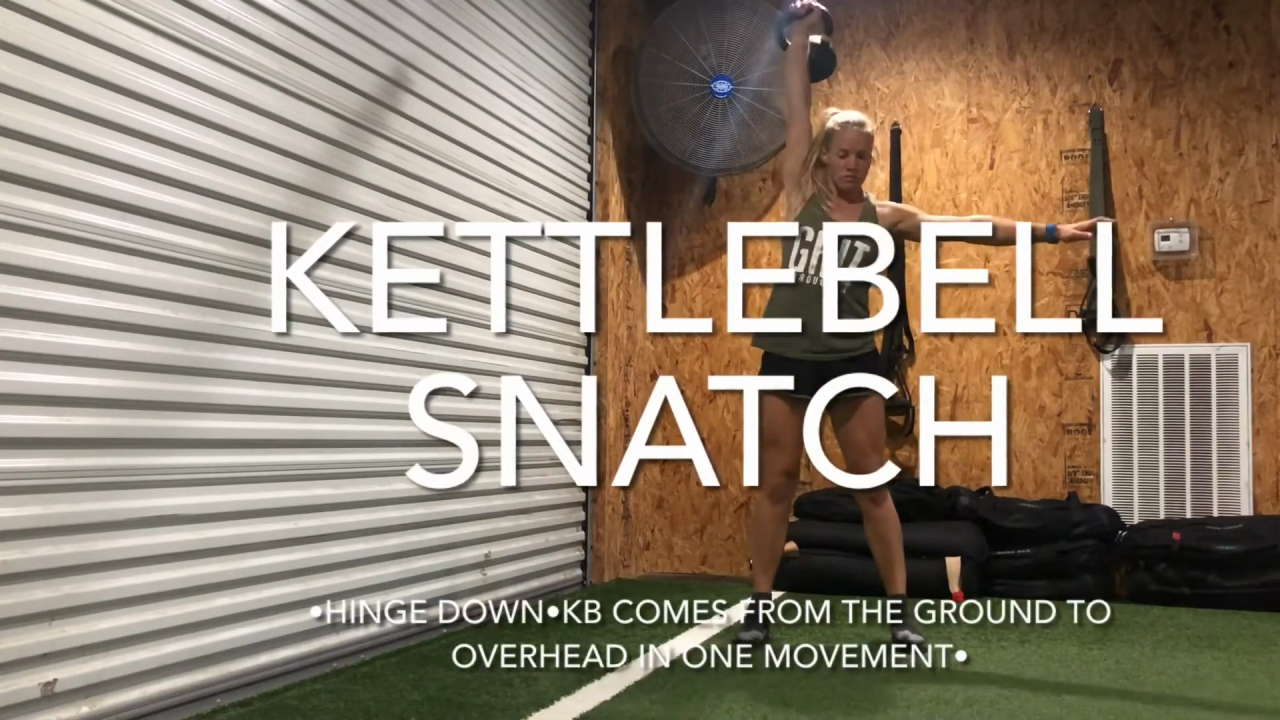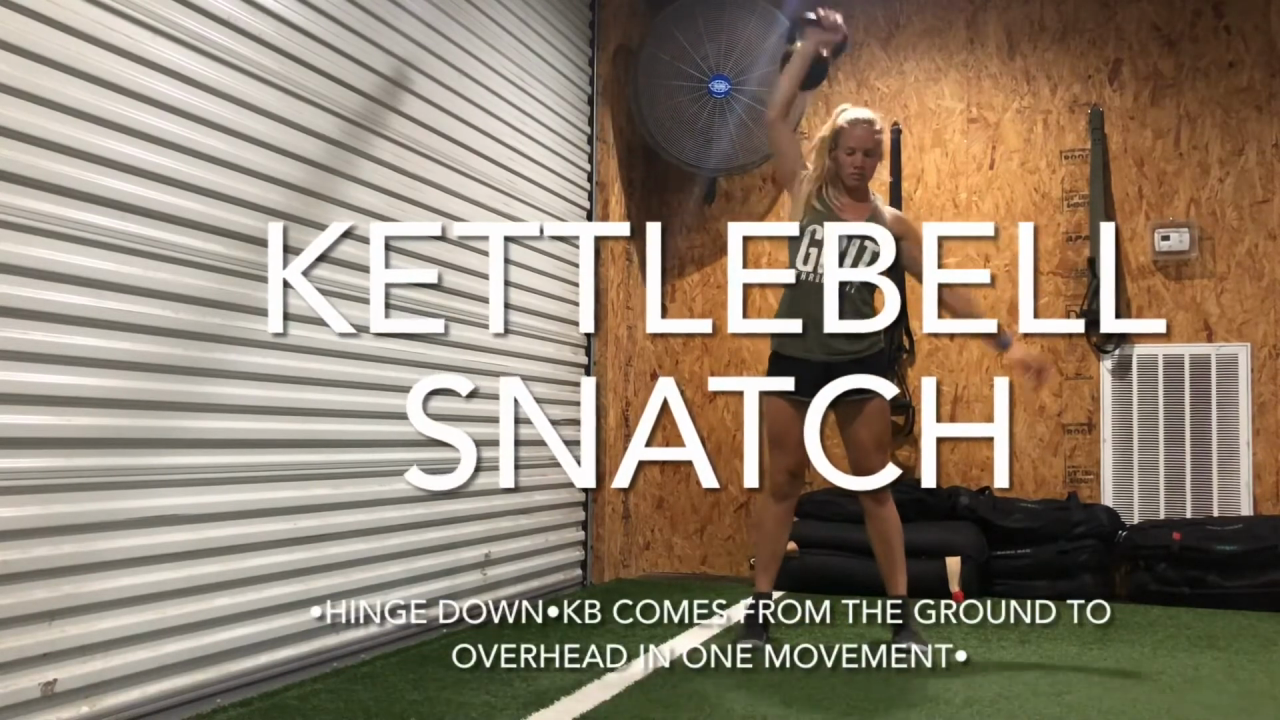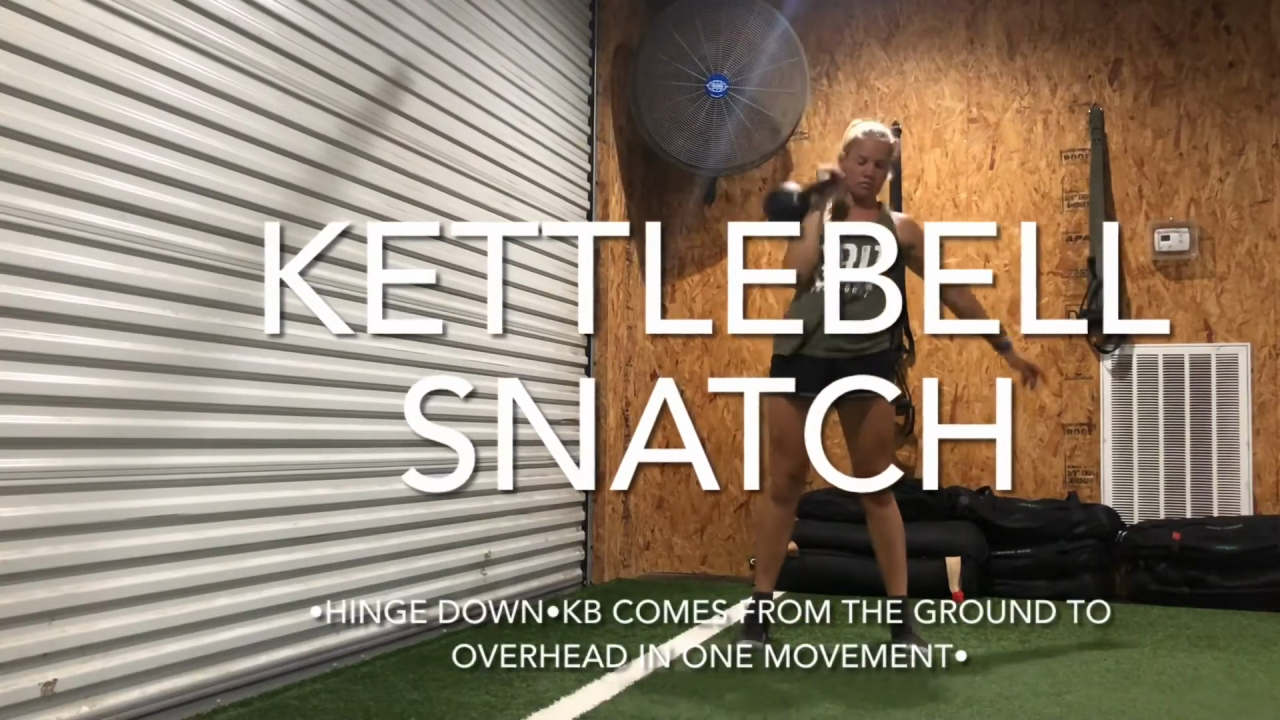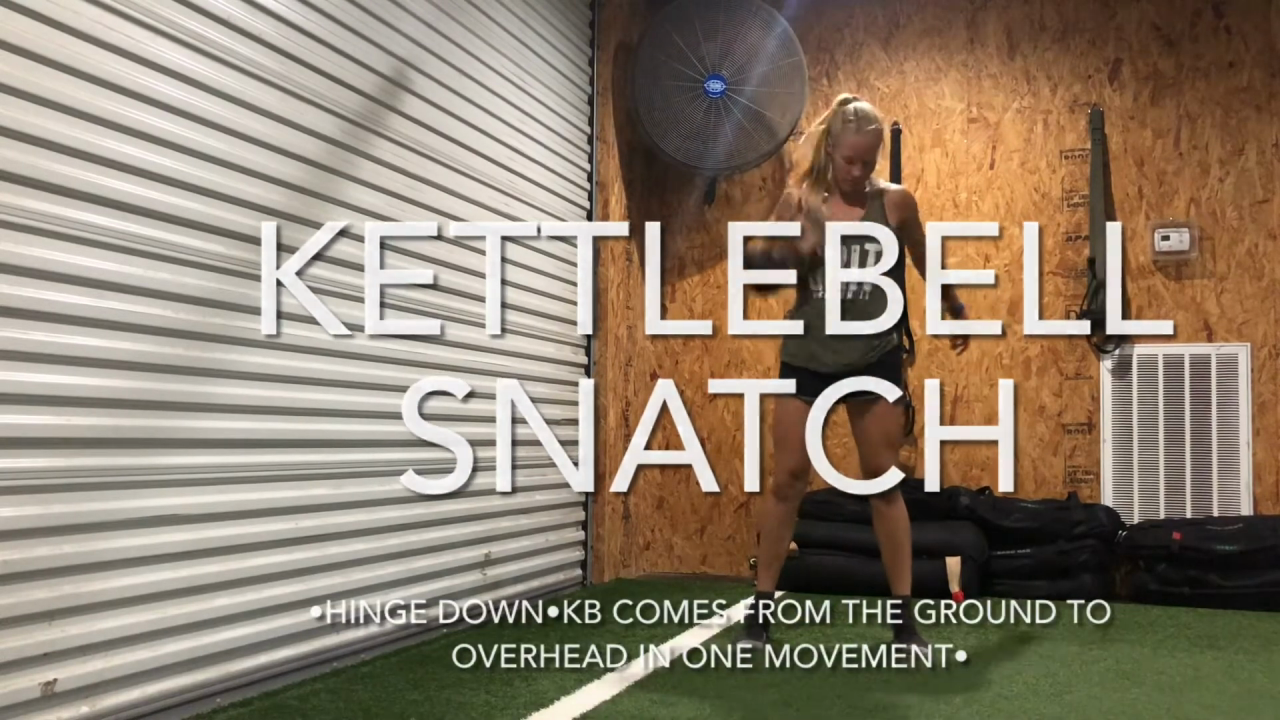
dt=0.4s
person 1, frame 1
left shoulder: (885, 217)
right shoulder: (801, 193)
left elbow: (968, 227)
right elbow: (798, 113)
left wrist: (1050, 232)
left hip: (853, 361)
right hip: (787, 359)
left knee: (871, 486)
right knee: (776, 482)
left ankle: (900, 609)
right ankle: (759, 605)
person 1, frame 2
left shoulder: (891, 222)
right shoulder: (806, 194)
left elbow: (946, 288)
right elbow: (775, 116)
left wrist: (1005, 341)
right wrist: (809, 47)
left hip: (861, 362)
right hip: (795, 358)
left knee: (874, 486)
right knee: (781, 483)
left ankle: (900, 612)
right ankle: (760, 607)
person 1, frame 3
left shoulder: (901, 228)
right shoulder: (818, 217)
left elbow: (952, 292)
right elbow: (798, 267)
left wrist: (1006, 348)
right wrist: (819, 205)
left hip: (868, 360)
right hip: (800, 356)
left knee: (876, 487)
right knee: (784, 483)
left ankle: (901, 614)
right ankle: (760, 606)
person 1, frame 4
left shoulder: (895, 202)
right shoulder: (797, 201)
left elbow: (925, 258)
right elbow: (759, 271)
left wrist: (954, 309)
right wrist: (788, 251)
left hip: (875, 358)
right hip: (806, 358)
left knee: (883, 482)
right knee: (787, 479)
left ankle: (903, 613)
right ankle: (761, 606)
